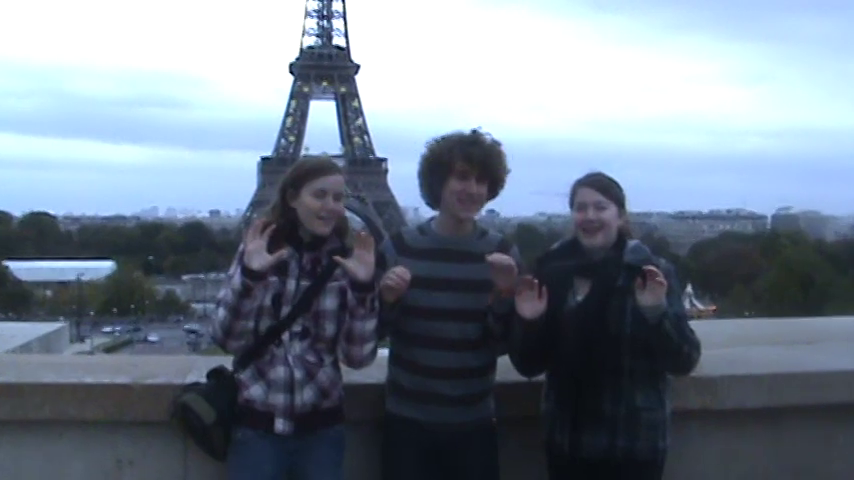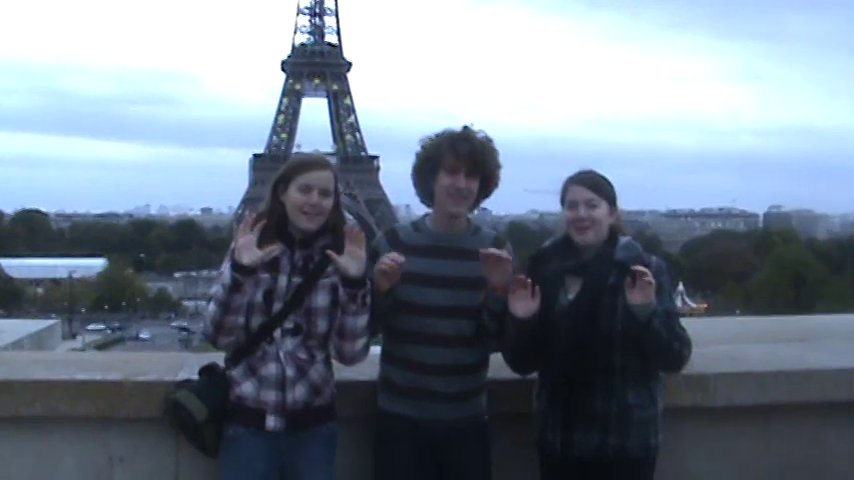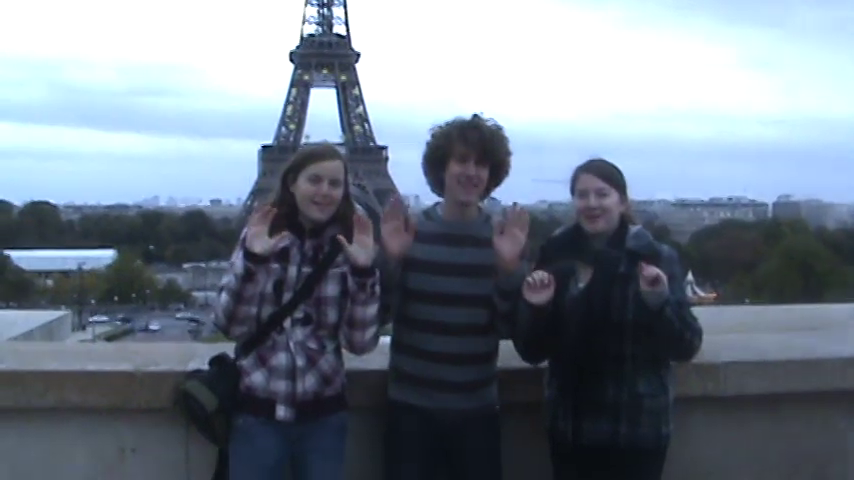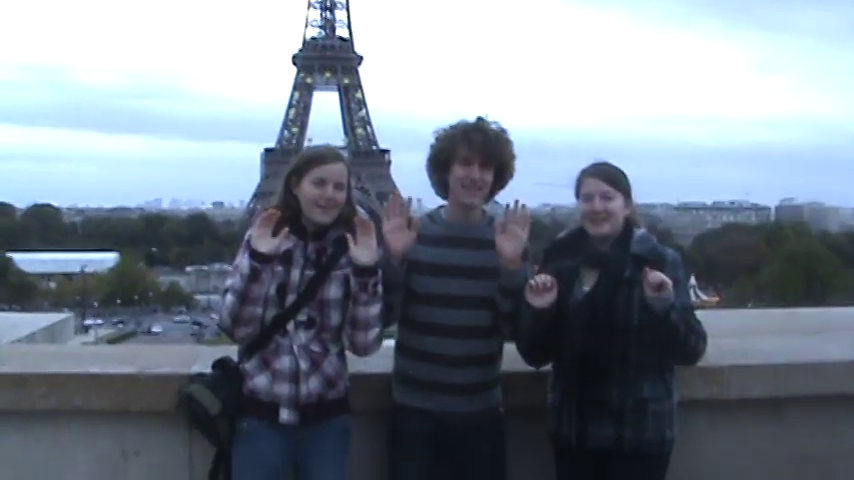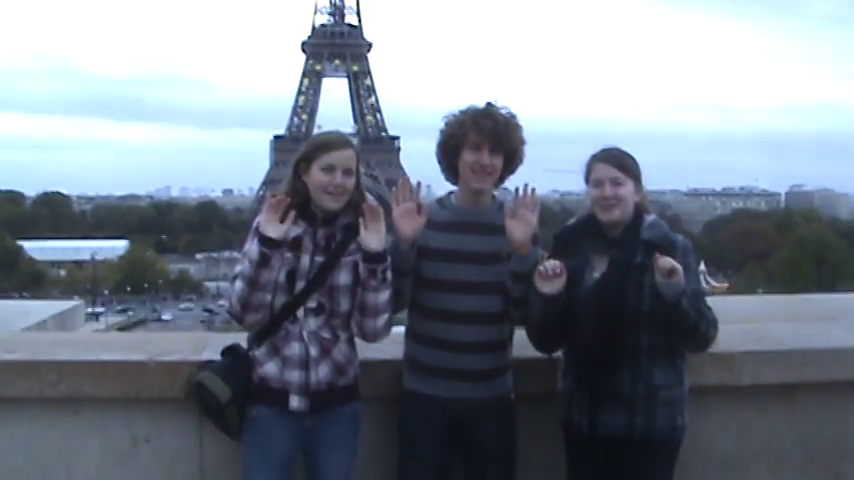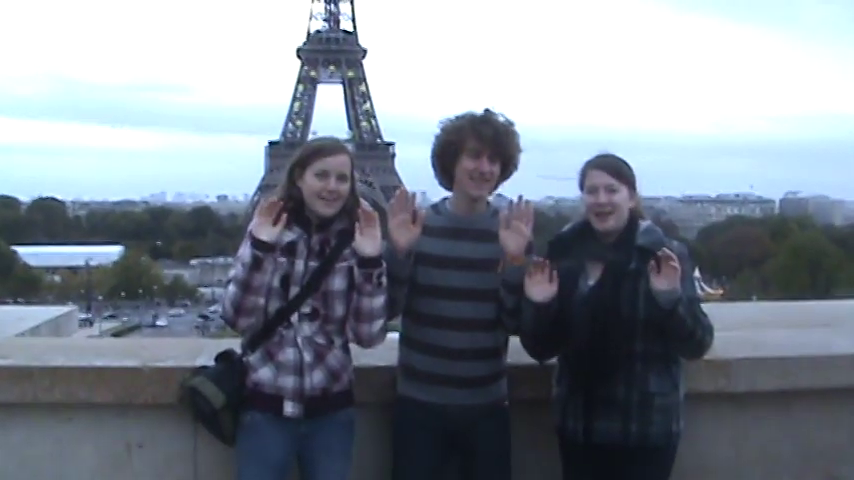
dt=0.2s
person 1, frame 1
left shoulder: (501, 252)
right shoulder: (400, 246)
left elbow: (501, 344)
right elbow: (375, 332)
left wrist: (505, 292)
right wrist: (386, 299)
left hip: (474, 421)
right hip: (408, 418)
person 1, frame 2
left shoulder: (494, 250)
right shoulder: (393, 242)
left elbow: (494, 341)
left wrist: (498, 289)
right wrist: (380, 290)
left hip: (466, 417)
right hip: (400, 414)
person 1, frame 3
left shoulder: (504, 237)
right shoulder: (406, 231)
left elbow: (506, 327)
left wrist: (509, 267)
right wrist: (391, 260)
left hip: (477, 407)
right hip: (411, 404)
person 1, frame 4
left shoulder: (507, 239)
right shoulder: (412, 233)
left elbow: (511, 328)
right elbow: (384, 315)
left wrist: (512, 264)
right wrist: (394, 258)
left hip: (481, 410)
right hip: (415, 407)
person 1, frame 5
left shoulder: (517, 226)
right shoulder: (423, 219)
left elbow: (522, 312)
right elbow: (394, 301)
left wrist: (523, 248)
right wrist: (404, 242)
left hip: (492, 396)
right hip: (425, 393)
person 1, frame 6
left shoulder: (511, 232)
right shoulder: (418, 225)
left elbow: (514, 322)
right elbow: (389, 308)
left wrist: (515, 259)
right wrist: (399, 252)
left hip: (486, 403)
right hip: (420, 400)
person 2, frame 1
left shoulder: (346, 262)
right shoulder: (258, 250)
left elbow: (358, 356)
right elbow: (228, 340)
left wrist: (363, 287)
right wrist: (250, 274)
left hip: (321, 429)
right hip: (257, 426)
person 2, frame 2
left shoulder: (338, 258)
right shoulder: (252, 247)
left elbow: (350, 352)
right elbow: (220, 336)
left wrist: (355, 282)
right wrist: (240, 269)
left hip: (313, 427)
right hip: (249, 423)
person 2, frame 3
left shoulder: (347, 248)
right shoulder: (260, 237)
left elbow: (361, 342)
right elbow: (231, 326)
left wrist: (363, 271)
right wrist: (252, 259)
left hip: (323, 416)
right hip: (258, 413)
person 2, frame 4
left shoulder: (350, 250)
right shoulder: (263, 238)
left elbow: (364, 343)
right elbow: (236, 329)
left wrist: (366, 272)
right wrist: (257, 259)
left hip: (327, 420)
right hip: (262, 416)
person 2, frame 5
left shoulder: (360, 234)
right shoulder: (271, 226)
left elbow: (373, 330)
right elbow: (245, 315)
left wrist: (375, 257)
right wrist: (266, 245)
left hip: (336, 407)
right hip: (272, 403)
person 2, frame 6
left shoulder: (355, 240)
right shoulder: (268, 230)
left elbow: (368, 335)
right elbow: (238, 319)
left wrist: (370, 262)
right wrist: (259, 249)
left hip: (331, 412)
right hip: (266, 408)
person 3, frame 1
left shoulder: (651, 272)
right shoulder: (554, 271)
left elbow: (684, 361)
right elbow: (529, 365)
left wrist: (658, 313)
right wrist: (528, 323)
left hip: (634, 444)
right hip: (567, 442)
person 3, frame 2
left shoulder: (643, 269)
right shoulder: (546, 268)
left elbow: (675, 358)
right elbow: (523, 363)
left wrist: (647, 312)
right wrist: (521, 322)
left hip: (626, 441)
right hip: (559, 438)
person 3, frame 3
left shoulder: (655, 257)
right shoulder: (557, 256)
left elbow: (686, 347)
right elbow: (532, 352)
left wrist: (660, 300)
right wrist: (533, 309)
left hip: (636, 430)
right hip: (570, 428)
person 3, frame 4
left shoulder: (660, 261)
right shoulder: (561, 260)
left elbow: (691, 351)
right elbow: (536, 355)
left wrist: (664, 305)
right wrist: (537, 311)
left hip: (641, 434)
right hip: (574, 431)
person 3, frame 5
left shoulder: (669, 248)
right shoulder: (571, 246)
left elbow: (701, 338)
right elbow: (546, 341)
left wrist: (676, 292)
right wrist: (546, 298)
left hip: (651, 421)
right hip: (584, 418)
person 3, frame 6
left shoulder: (664, 255)
right shoulder: (565, 253)
left elbow: (697, 344)
right elbow: (541, 349)
left wrist: (671, 298)
right wrist: (538, 306)
left hip: (646, 428)
right hip: (579, 424)
